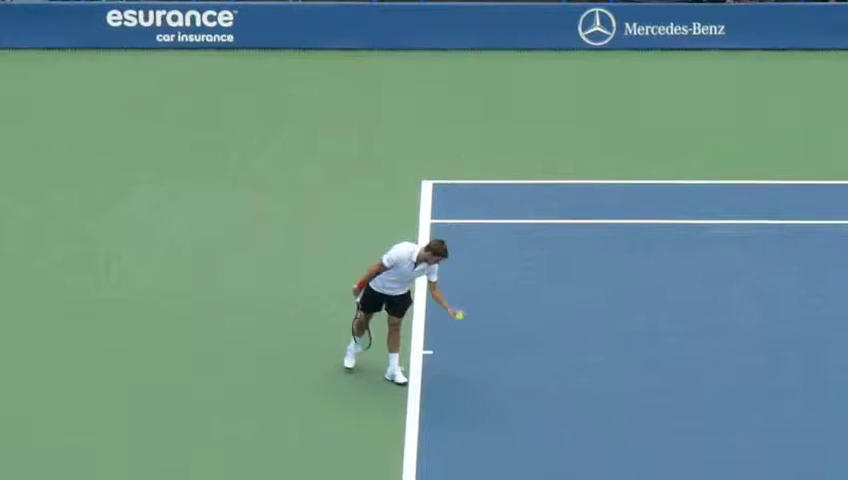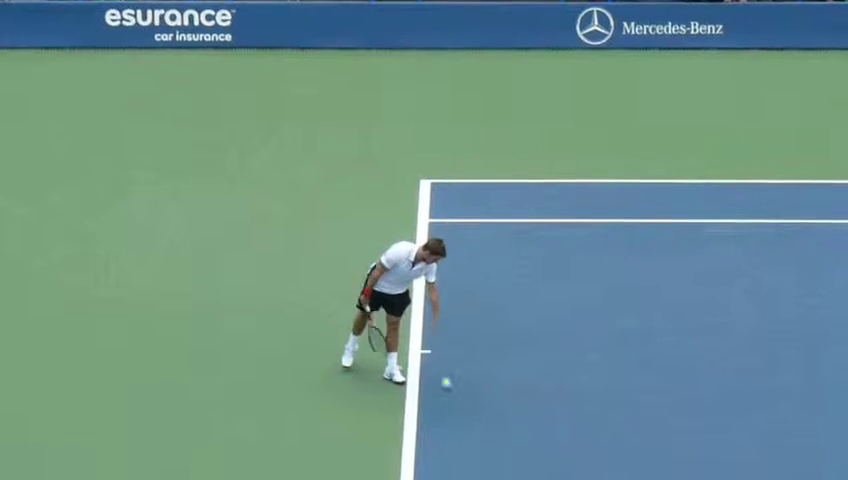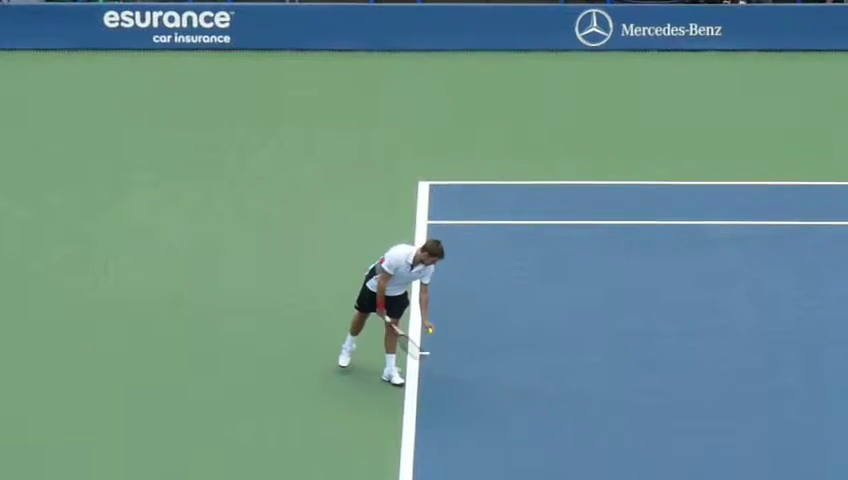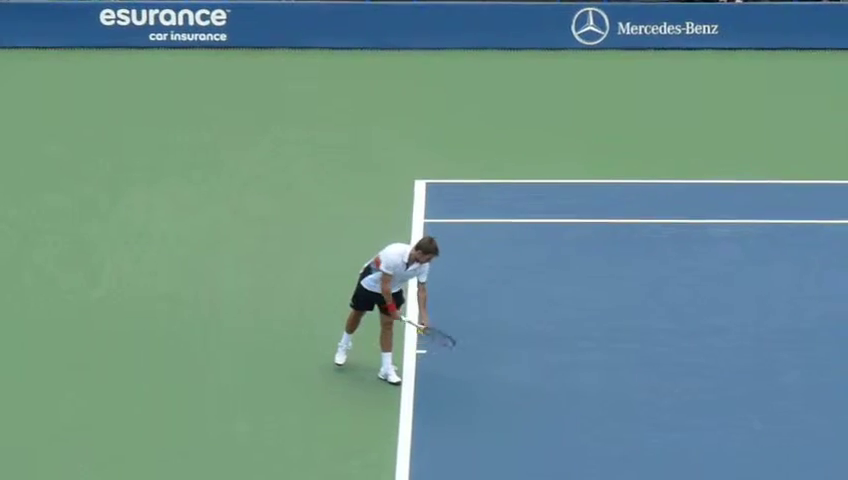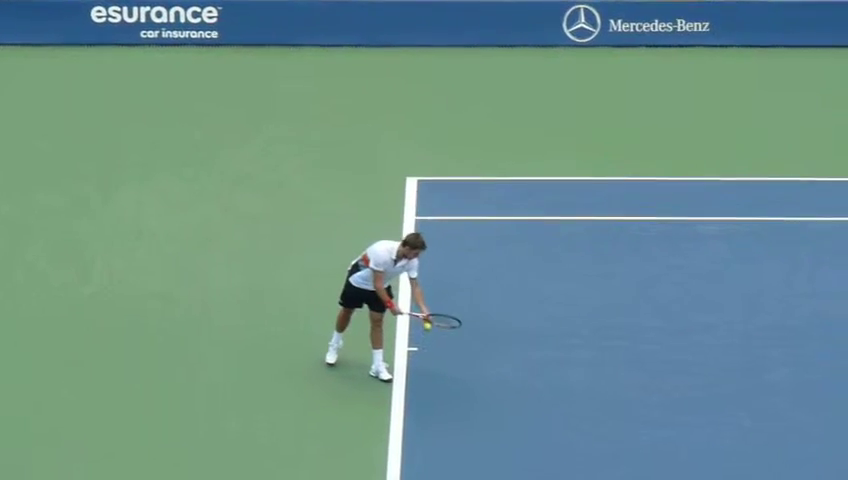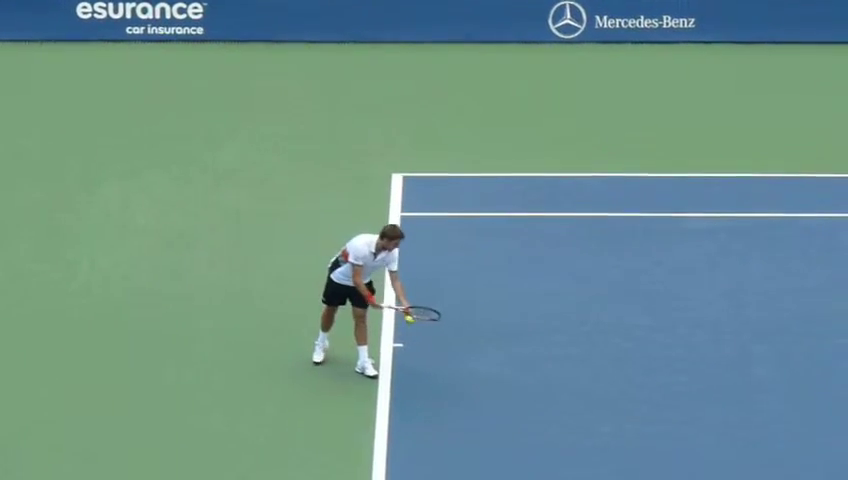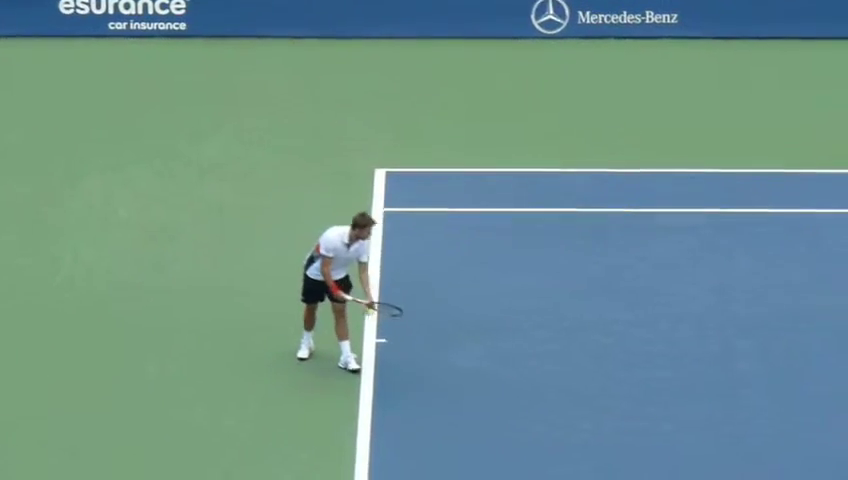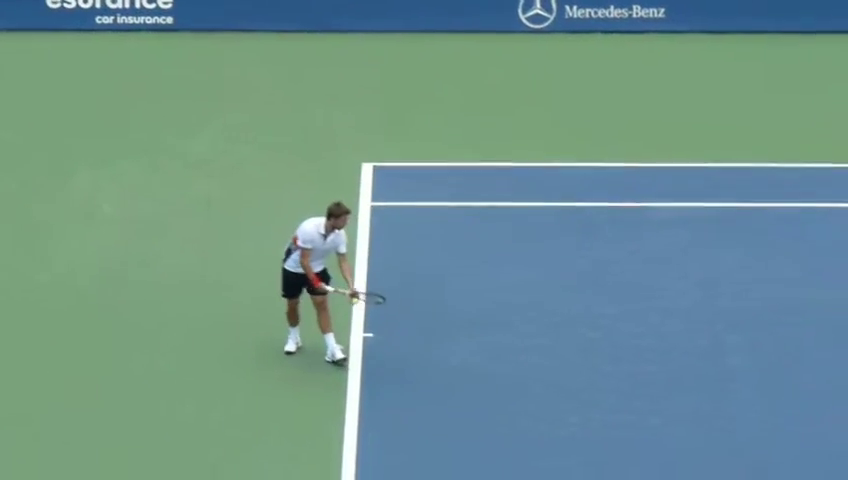
dt=0.2s
person 1, frame 1
left shoulder: (432, 266)
right shoulder: (402, 252)
left elbow: (434, 288)
right elbow: (377, 268)
left wrist: (447, 307)
right wrist: (360, 285)
left hip: (399, 293)
right hip: (377, 287)
left knee: (395, 325)
right knee: (365, 317)
left ankle: (393, 369)
right ankle: (353, 350)
person 1, frame 2
left shoulder: (430, 265)
right shoulder: (399, 252)
left elbow: (432, 291)
right elbow: (378, 272)
left wrist: (436, 319)
right wrist: (366, 294)
left hip: (398, 293)
right hip: (376, 287)
left knee: (393, 324)
right knee: (363, 316)
left ankle: (391, 368)
right ankle: (350, 348)
person 1, frame 3
left shoulder: (428, 267)
right shoulder: (398, 255)
left elbow: (424, 292)
right elbow: (382, 282)
left wrist: (425, 319)
right wrist: (380, 306)
left hip: (397, 294)
right hip: (374, 287)
left knee: (392, 326)
right knee: (362, 316)
left ankle: (390, 370)
right ankle: (348, 348)
person 1, frame 4
left shoulder: (423, 265)
right shoulder: (393, 254)
left elbow: (422, 290)
right elbow: (385, 285)
left wrist: (423, 316)
right wrist: (393, 308)
left hip: (393, 291)
right hip: (369, 284)
left knee: (387, 324)
right knee: (356, 314)
left ankle: (386, 369)
right ankle: (344, 346)
person 1, frame 5
left shoulder: (412, 261)
right shoulder: (381, 252)
left elbow: (415, 286)
right elbow: (377, 283)
left wrist: (423, 309)
right wrist: (390, 305)
left hip: (380, 287)
right hip: (357, 281)
left knee: (377, 321)
right knee: (346, 312)
left ankle: (378, 366)
right ankle: (335, 345)
person 1, frame 6
left shoulder: (391, 253)
right shoulder: (360, 246)
left elbow: (395, 280)
right elbow: (356, 278)
left wrist: (404, 302)
right wrist: (370, 298)
left hip: (362, 282)
right hip: (338, 278)
left knee: (360, 318)
right knee: (330, 311)
left ankle: (363, 362)
right ankle: (321, 344)
person 1, frame 7
left shoulder: (364, 244)
right shoulder: (332, 237)
left elbow: (363, 271)
right elbow: (324, 269)
left wrist: (368, 295)
right wrist: (334, 290)
left hip: (339, 277)
right hip: (315, 275)
left knee: (340, 313)
right knee: (310, 309)
left ankle: (346, 357)
right ankle: (306, 343)
person 1, frame 8
left shoulder: (340, 235)
right shoulder: (308, 229)
left elbow: (343, 261)
right elbow: (304, 261)
left wrist: (351, 285)
right wrist: (315, 282)
left hip: (317, 270)
right hip: (294, 268)
left knee: (322, 305)
right knee: (292, 304)
left ankle: (332, 349)
right ankle: (293, 338)
